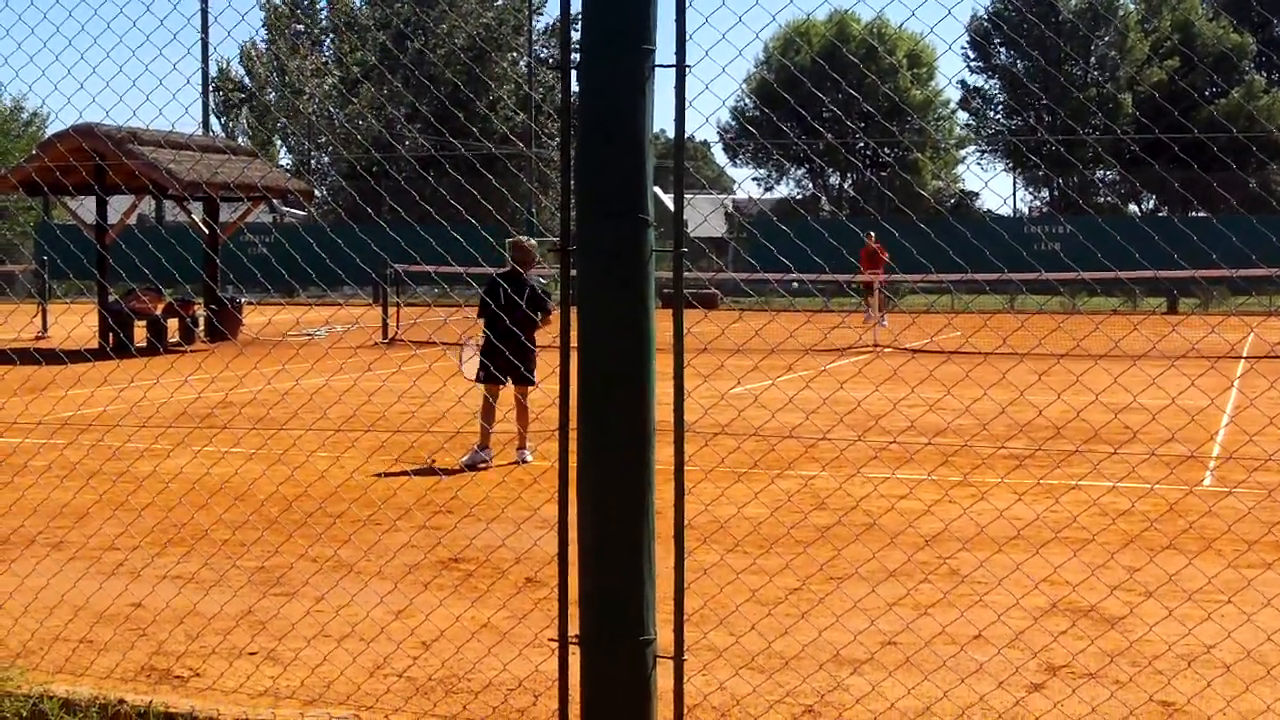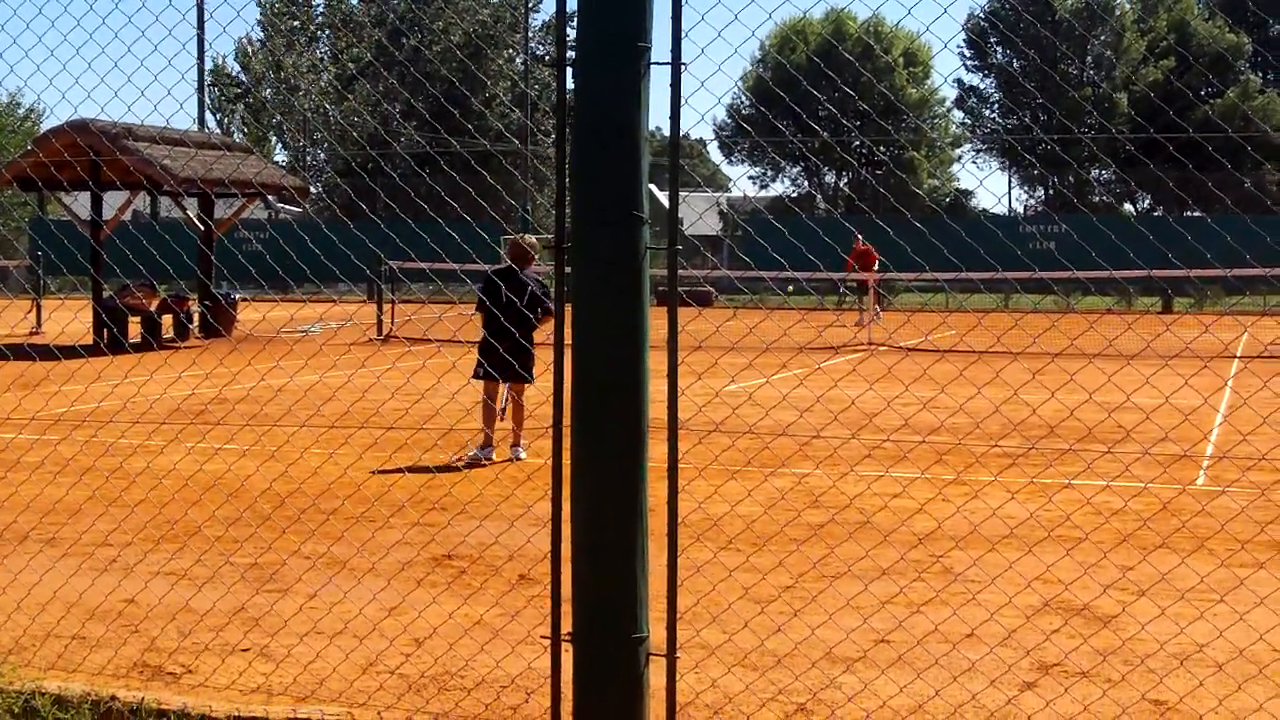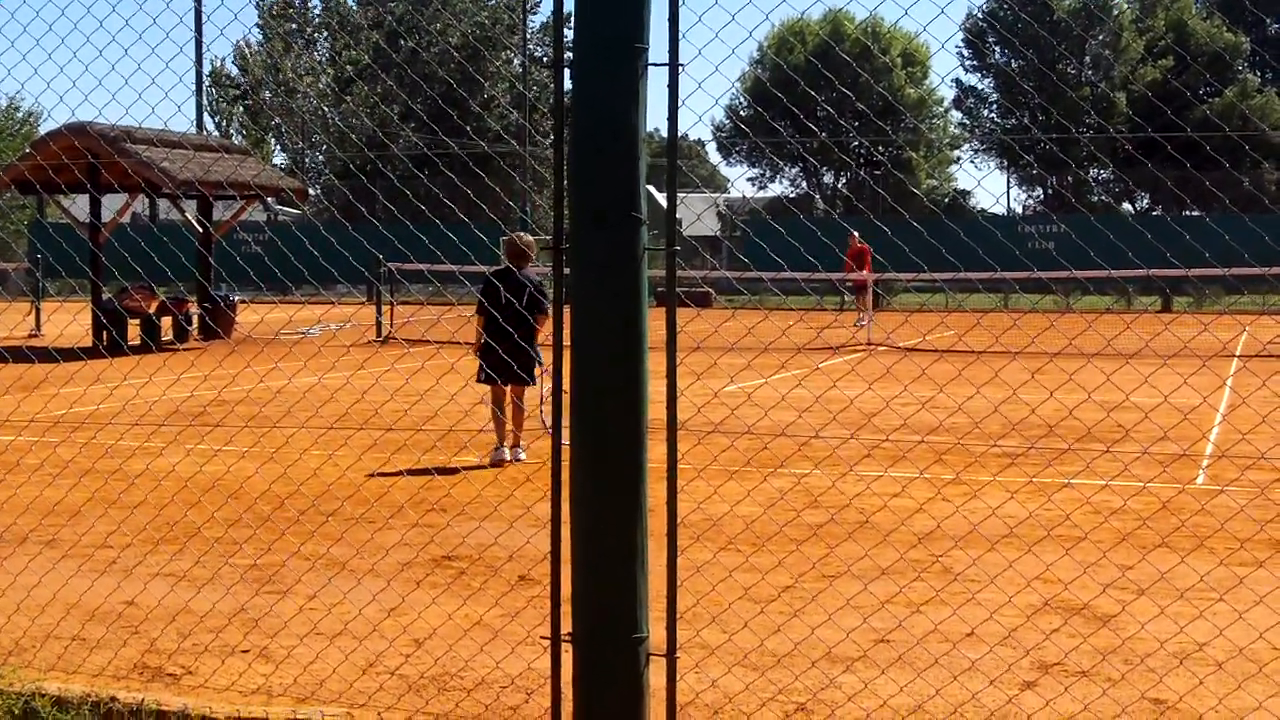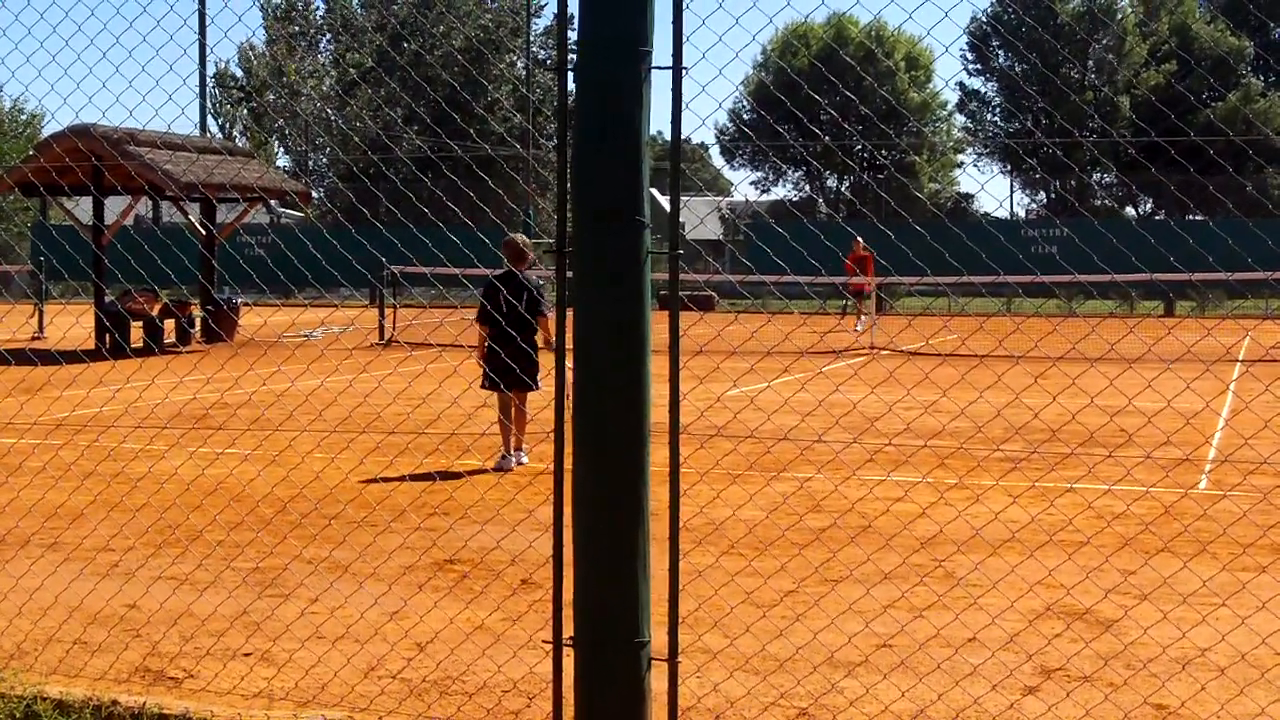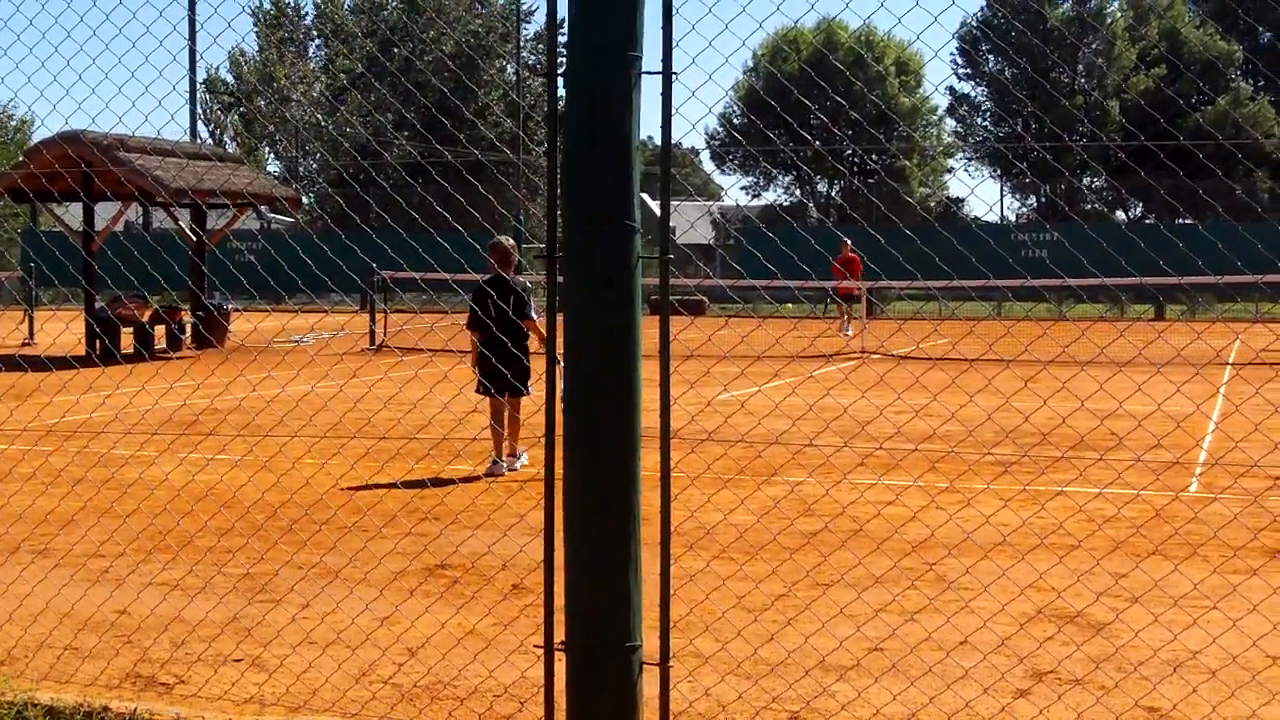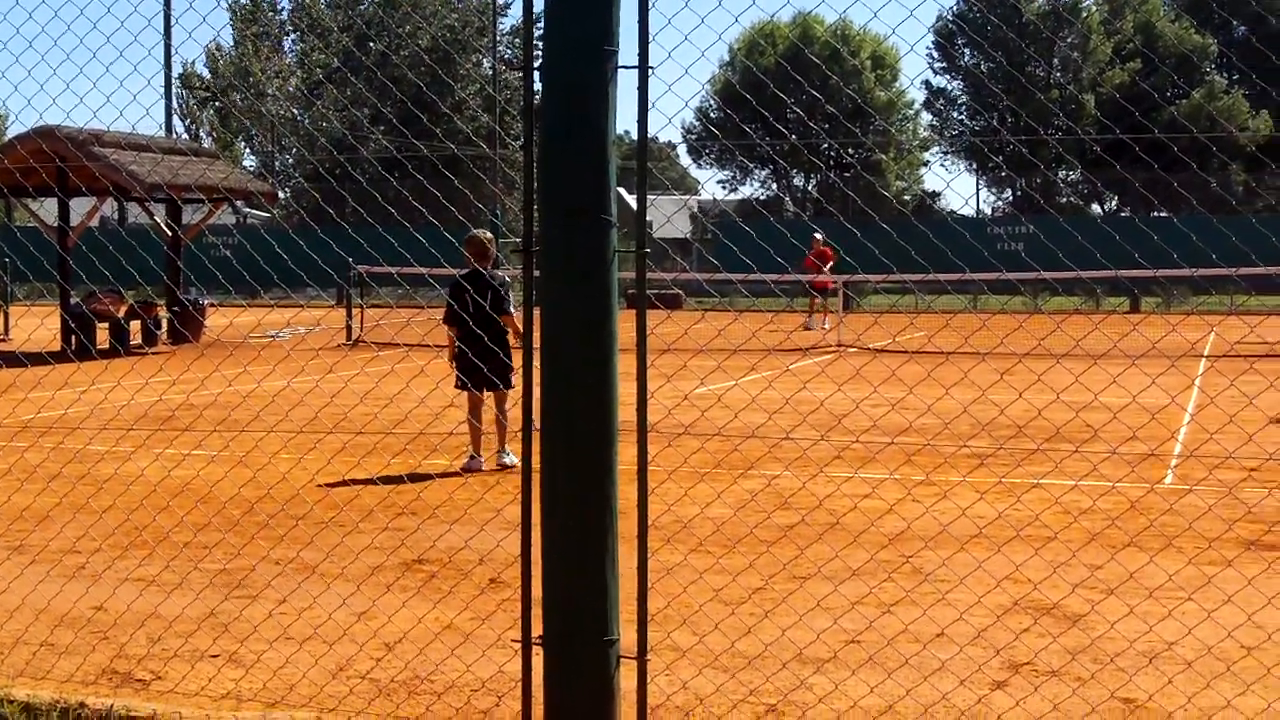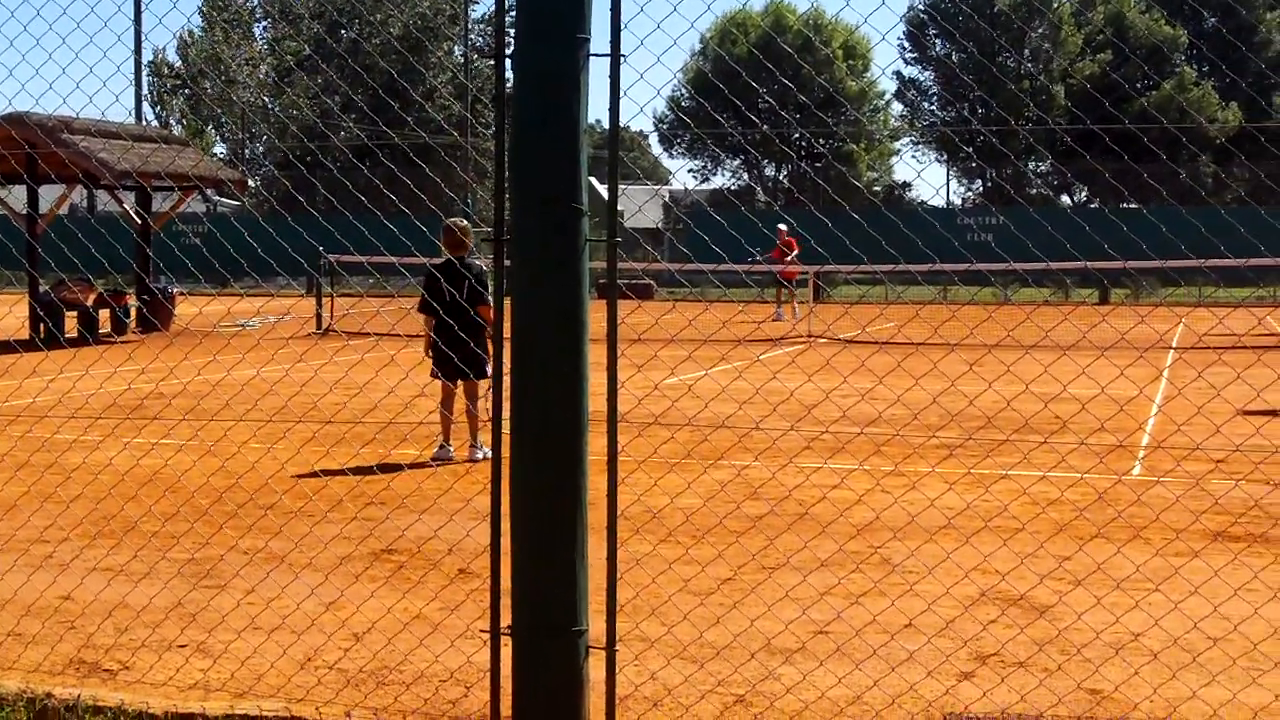
dt=0.2s
person 1, frame 1
left shoulder: (495, 280)
right shoulder: (535, 285)
left elbow: (484, 315)
right elbow: (546, 317)
right wrist: (528, 328)
left hip: (494, 345)
right hip: (522, 347)
left knee: (490, 397)
right knee: (521, 398)
left ankle: (483, 448)
right ankle: (523, 449)
person 1, frame 2
left shoulder: (493, 276)
right shoulder: (535, 282)
left elbow: (482, 310)
right elbow: (547, 315)
left wrist: (490, 331)
right wrist: (529, 326)
left hip: (493, 342)
right hip: (521, 344)
left knee: (490, 395)
right knee: (517, 396)
left ankle: (487, 446)
right ankle: (517, 446)
person 1, frame 3
left shoulder: (493, 277)
right shoulder: (534, 281)
left elbow: (482, 314)
right elbow: (542, 315)
left wrist: (478, 340)
right wrist: (533, 333)
left hip: (494, 343)
right hip: (522, 345)
left knee: (497, 397)
right knee: (517, 397)
left ankle: (501, 447)
right ankle: (516, 447)
person 1, frame 4
left shoulder: (493, 283)
right shoulder: (533, 283)
left elbow: (484, 322)
right elbow: (541, 317)
left wrist: (481, 348)
right wrist: (548, 336)
left hip: (498, 350)
right hip: (525, 349)
left knee: (504, 403)
right knee: (520, 402)
left ankle: (508, 454)
right ankle: (518, 450)
person 1, frame 5
left shoulder: (482, 289)
right shoulder: (521, 286)
left elbow: (475, 327)
right elbow: (528, 320)
left wrist: (474, 354)
right wrist: (541, 337)
left hip: (490, 355)
right hip: (516, 354)
left knee: (496, 408)
right knee: (514, 407)
left ankle: (499, 460)
right ankle: (514, 454)
person 1, frame 6
left shoulder: (459, 283)
right shoulder: (500, 280)
left elbow: (452, 322)
right elbow: (506, 315)
left wrist: (452, 349)
right wrist: (518, 333)
left hip: (468, 349)
right hip: (496, 348)
left knee: (474, 403)
right knee: (500, 402)
left ankle: (476, 456)
right ankle: (503, 452)
person 1, frame 7
left shoulder: (435, 271)
right shoulder: (477, 269)
left elbow: (428, 312)
right elbow: (483, 306)
left wrist: (428, 338)
right wrist: (491, 327)
left hip: (444, 339)
right hip: (472, 338)
left knee: (447, 393)
right knee: (471, 393)
left ankle: (446, 445)
right ankle: (475, 445)
